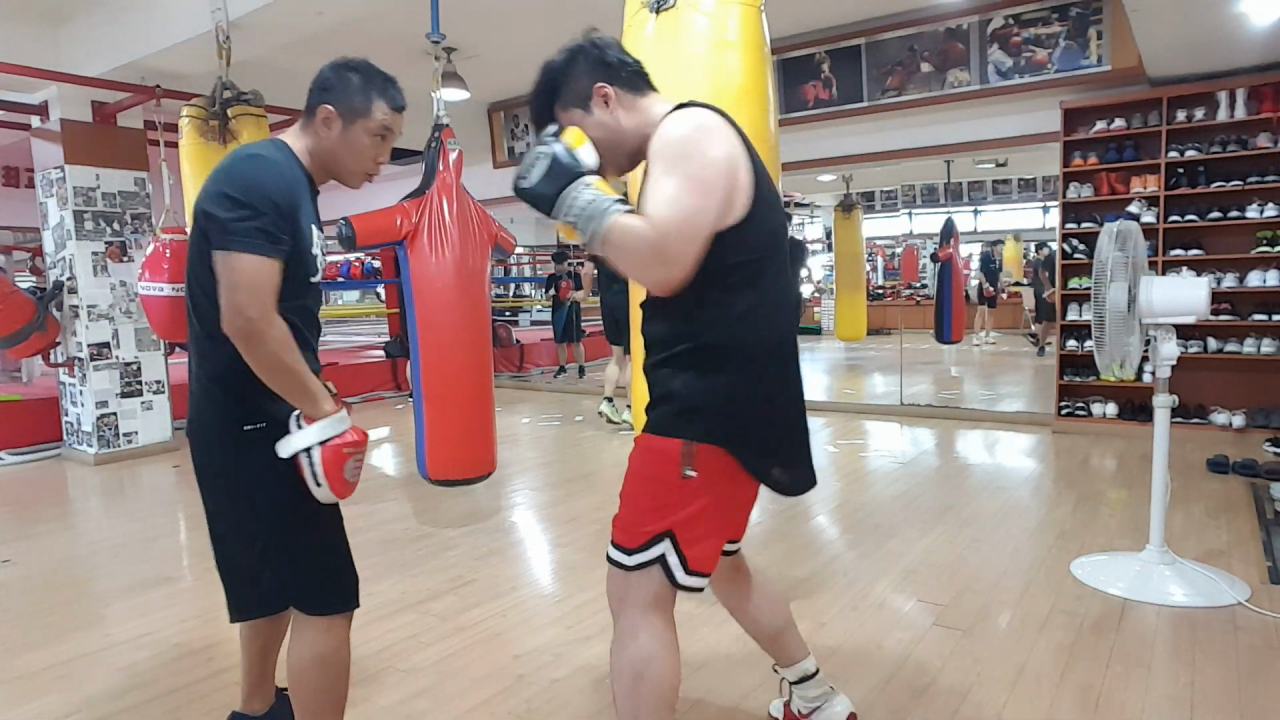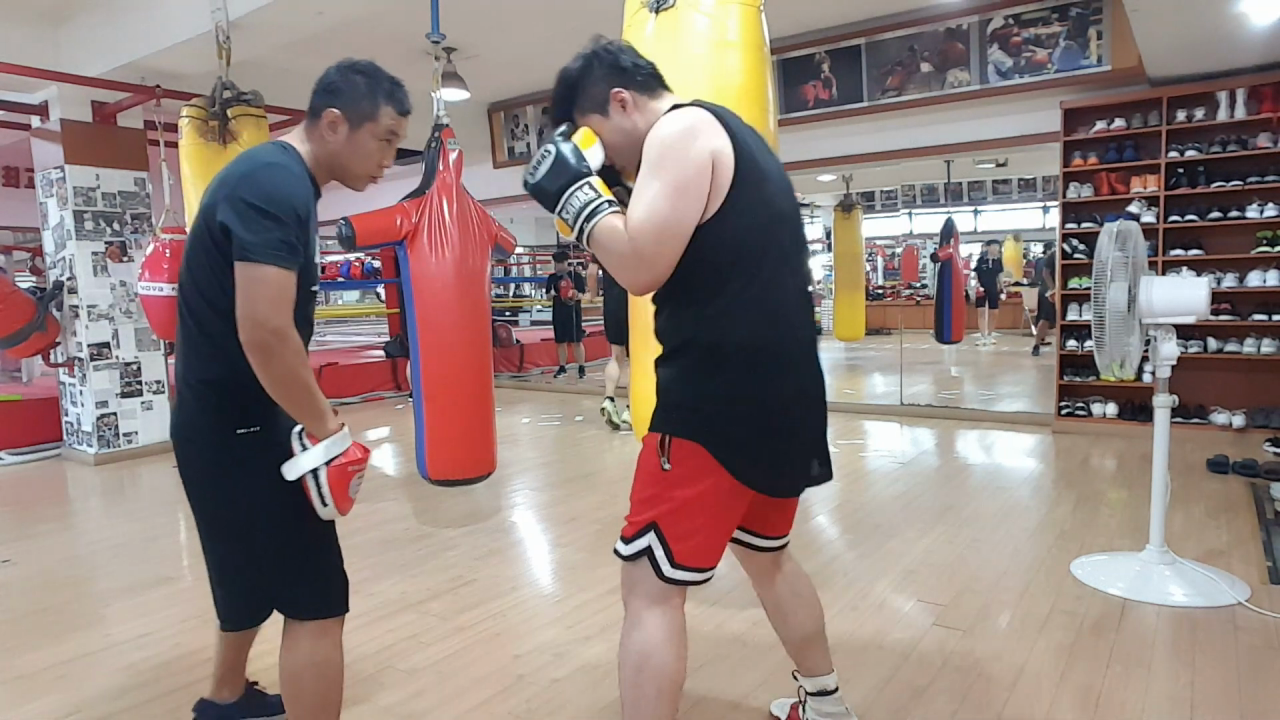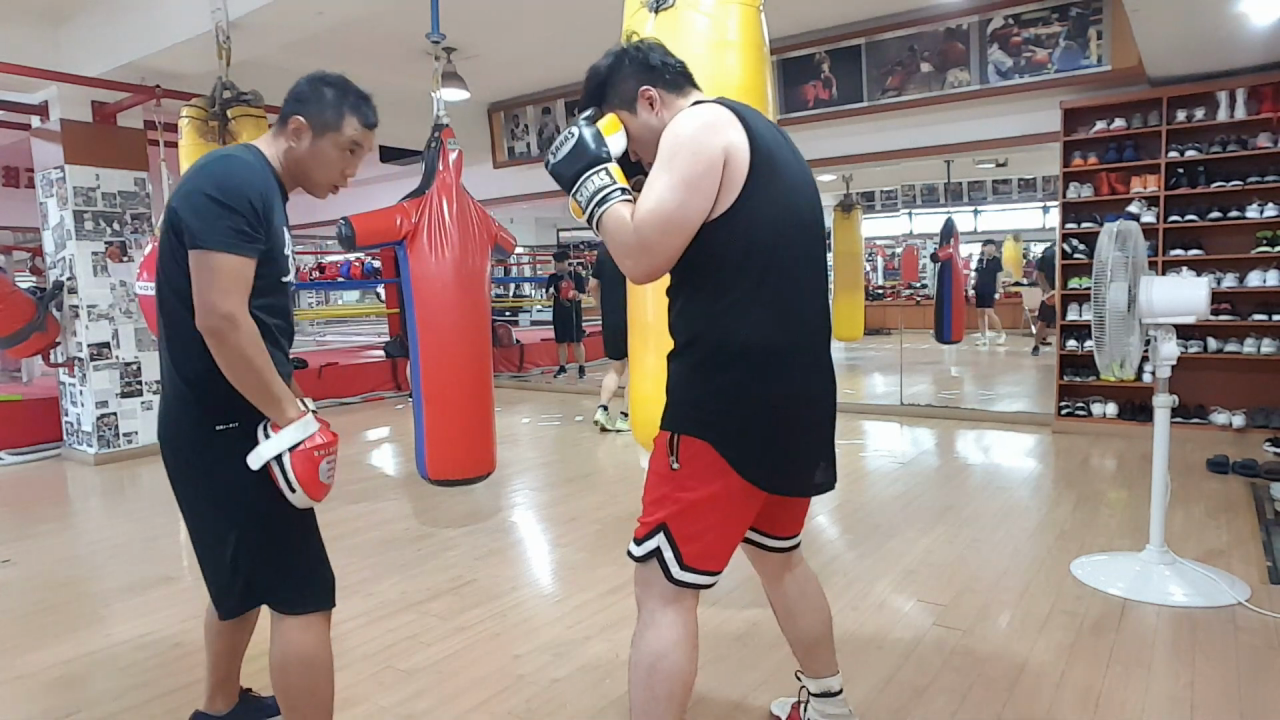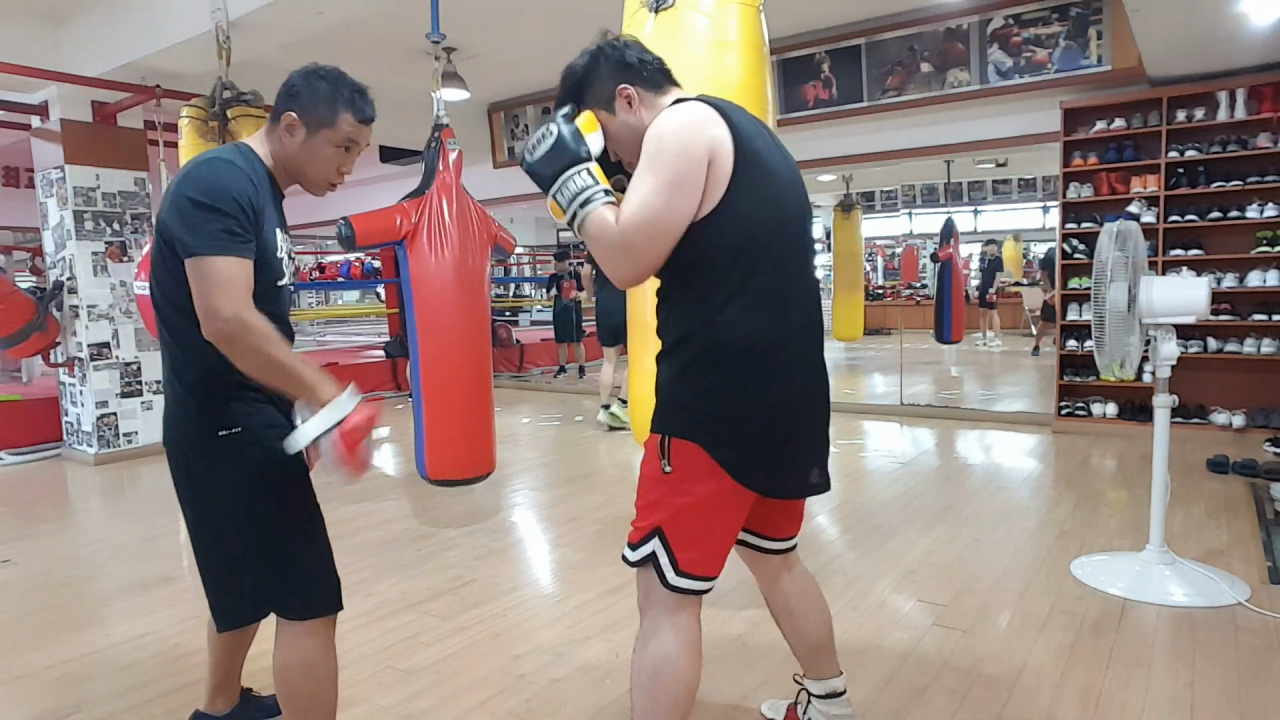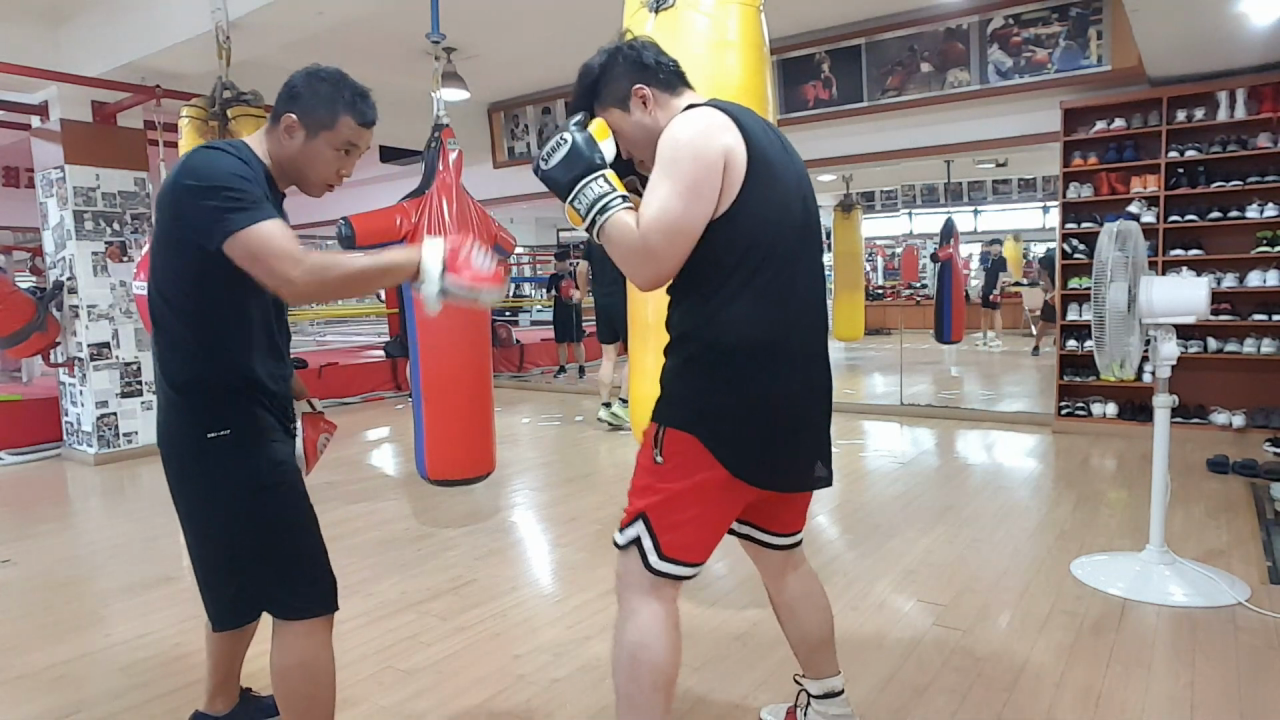
dt=0.3s
person 1, frame 1
left shoulder: (691, 132)
right shoulder: (684, 146)
left elbow: (663, 267)
right elbow: (666, 256)
left wrist: (574, 190)
right wrist: (583, 192)
left hip: (710, 404)
right hip: (730, 399)
left knee: (637, 592)
right knee: (716, 561)
person 1, frame 2
left shoulder: (681, 130)
right shoulder: (731, 132)
left elbow: (641, 268)
left wrist: (575, 192)
right wrist: (594, 190)
left hip: (714, 399)
right hip: (777, 393)
left knee: (648, 587)
right knee: (765, 552)
person 1, frame 3
left shoulder: (700, 127)
right shoulder: (763, 135)
left elbow: (643, 257)
left wrist: (591, 176)
left hip: (726, 398)
right hip: (796, 393)
left knee: (663, 589)
right knee: (777, 554)
person 1, frame 4
left shoulder: (682, 124)
right shoulder: (747, 131)
left elbow: (627, 260)
left wrist: (569, 176)
left hip: (717, 399)
right hip: (789, 392)
left knee: (665, 594)
right knee: (774, 555)
person 1, frame 5
left shoulder: (695, 130)
right shoulder: (760, 136)
left elbow: (649, 264)
left wrist: (588, 182)
right wrist: (607, 182)
left hip: (721, 395)
right hip: (794, 390)
left knee: (644, 580)
right knee: (779, 554)
person 2, frame 1
left shoulder: (288, 183)
right shoulder: (262, 177)
right elbow: (247, 319)
left wrist: (311, 398)
right wrist: (323, 409)
left hip: (254, 417)
right hip: (248, 421)
left knee: (273, 575)
right knee: (325, 596)
person 2, frame 2
left shoulder: (278, 178)
right shoulder: (274, 183)
right elbow: (265, 333)
left wrist: (309, 420)
right wrist: (327, 429)
left hip: (231, 417)
right hip: (239, 423)
left knee: (260, 573)
right knee: (316, 601)
person 2, frame 3
left shoulder: (256, 189)
right shoulder: (231, 180)
right elbow: (220, 318)
left wrist: (283, 408)
right wrist: (290, 417)
left hip: (226, 421)
right hip: (224, 423)
left knee: (246, 573)
right knee: (303, 595)
person 2, frame 4
left shoulder: (256, 191)
right shoulder: (219, 182)
right elbow: (227, 321)
left wrist: (296, 398)
right wrist: (325, 394)
left hip: (235, 423)
right hip: (230, 427)
left knee: (247, 579)
right knee: (307, 600)
person 2, frame 5
left shoulder: (260, 194)
right shoulder: (214, 174)
right elbow: (298, 276)
left wrist: (291, 395)
right wrist: (417, 258)
left hip: (240, 419)
right hip: (220, 426)
left knee: (247, 578)
right knee: (304, 600)
